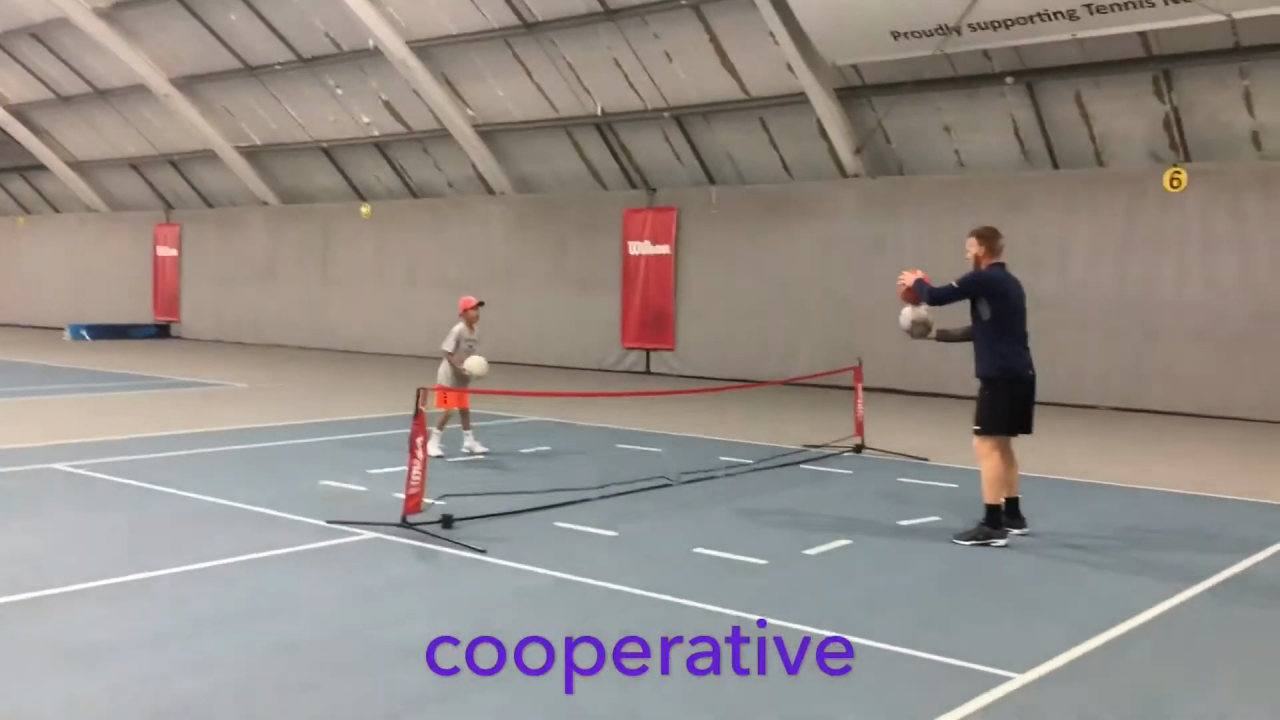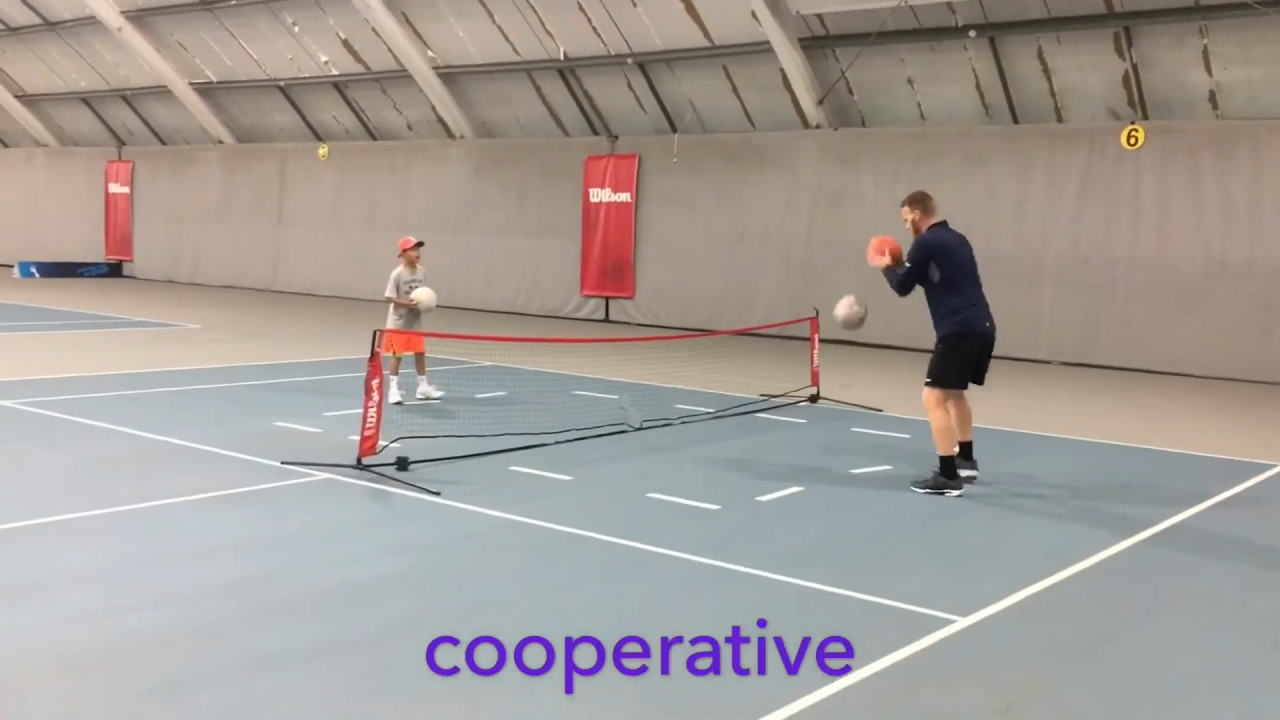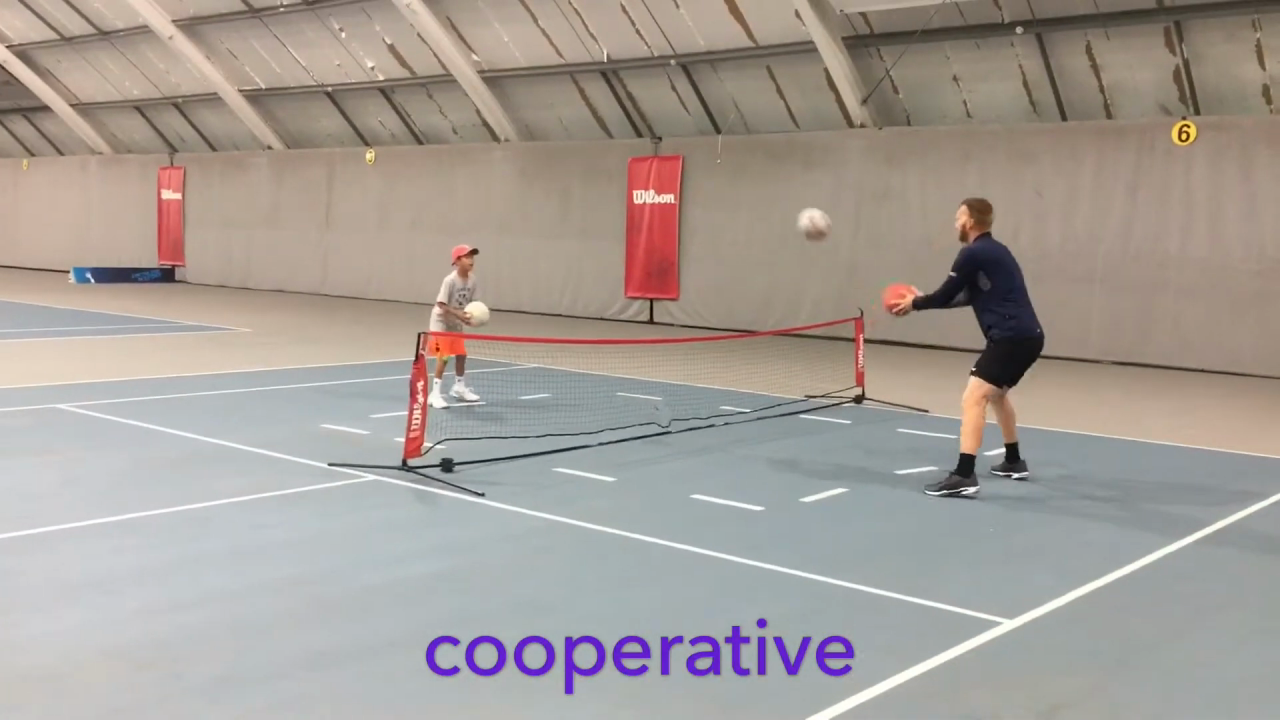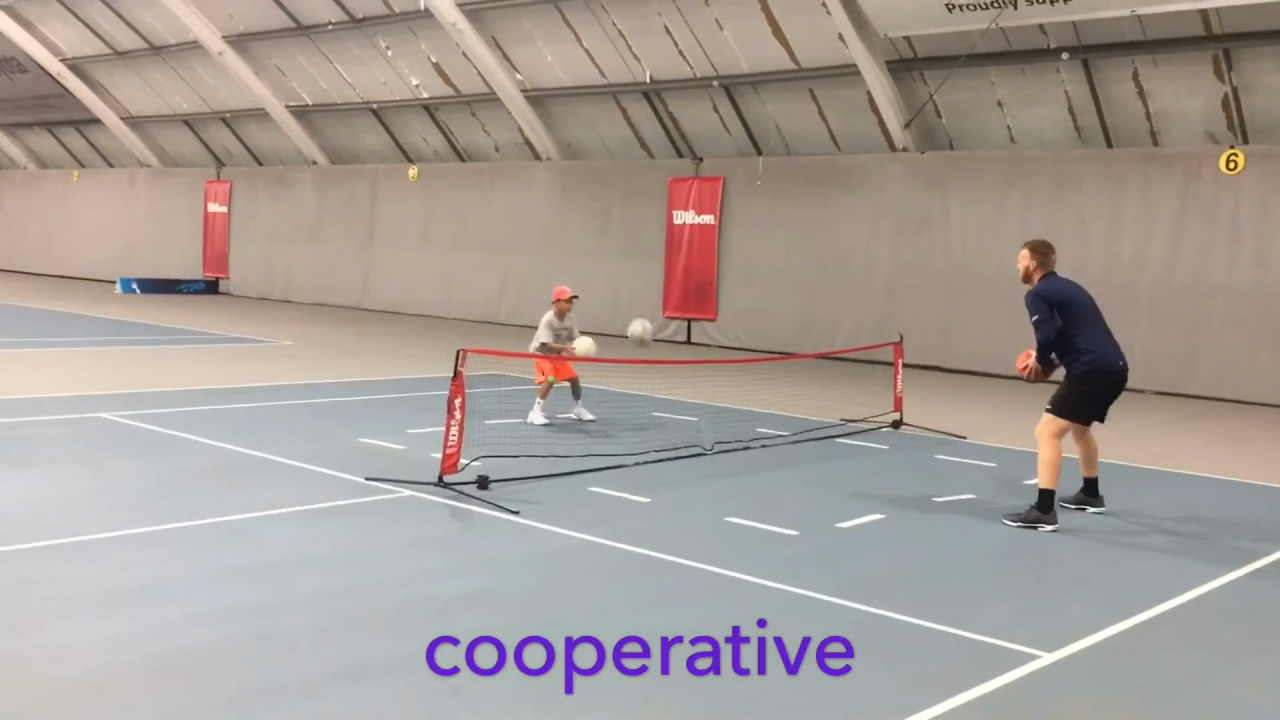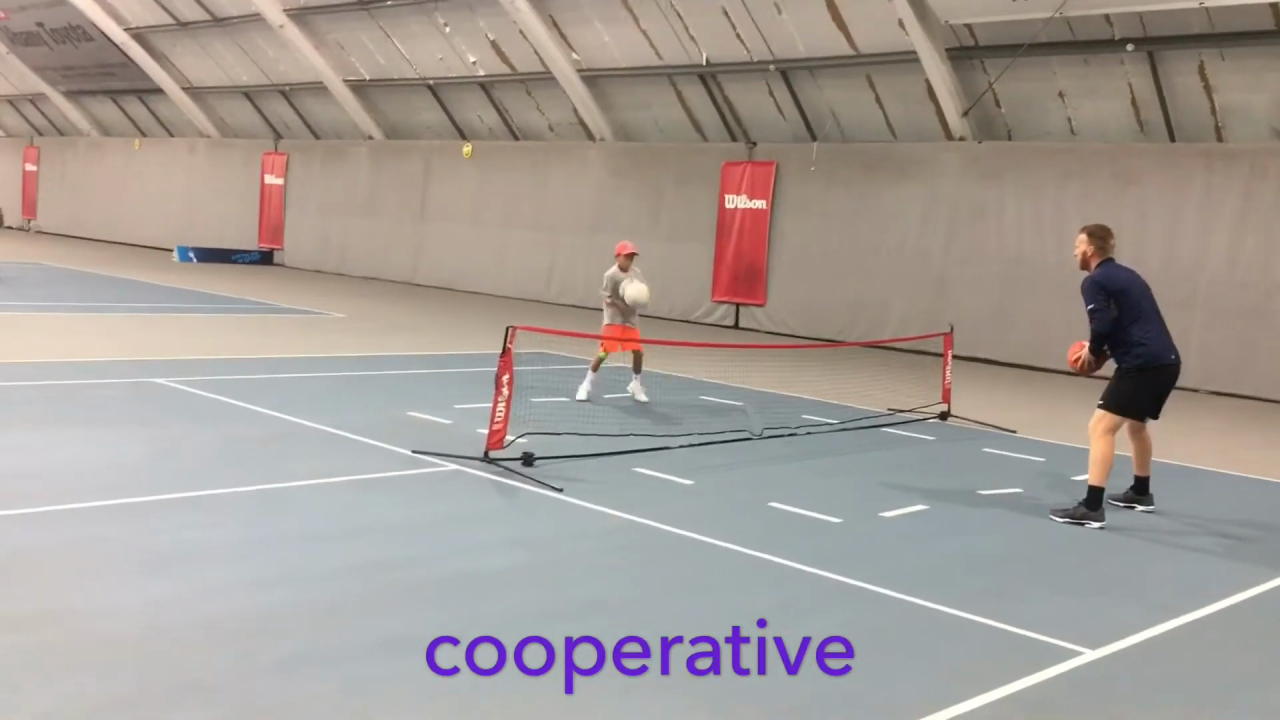
dt=1s
person 1, frame 1
left shoulder: (984, 279)
right shoulder: (1008, 282)
left elbow: (936, 296)
left wrist: (915, 282)
right wrist: (937, 334)
left hip: (1001, 376)
right hip: (1018, 374)
left knee: (986, 446)
right knee: (1001, 445)
left ankle: (993, 526)
right ankle: (1013, 516)
person 1, frame 2
left shoulder: (925, 244)
right shoulder: (956, 239)
left elbow: (903, 286)
left wrist: (886, 267)
right wrist: (901, 266)
left hip: (959, 332)
right hip: (982, 329)
left knee: (934, 400)
right knee: (954, 393)
left ankle: (947, 476)
right ankle: (965, 458)
person 1, frame 3
left shoulder: (973, 254)
right shoulder: (995, 250)
left elbow: (945, 295)
right elbow: (970, 296)
left wrist: (915, 303)
right wrist: (924, 300)
left hip: (1011, 337)
right hip: (1028, 335)
left knee: (973, 399)
right knee: (997, 393)
left ankle: (963, 475)
right ankle: (1013, 461)
person 1, frame 4
left shoulder: (1037, 294)
right shoulder: (1068, 287)
left elbow: (1047, 337)
left wrist: (1040, 361)
right wrist: (1053, 362)
left hip: (1092, 371)
right hip: (1114, 368)
left knee: (1047, 432)
right knee: (1079, 427)
left ankle: (1044, 511)
right ankle: (1090, 495)
person 1, frame 5
left shoulder: (1095, 281)
right shoulder: (1127, 276)
left elbow: (1102, 327)
left wrist: (1093, 352)
right wrist: (1106, 353)
left hip: (1143, 365)
right hip: (1166, 362)
left knee: (1101, 428)
right knee: (1136, 423)
left ankle: (1092, 508)
right ankle: (1141, 493)
